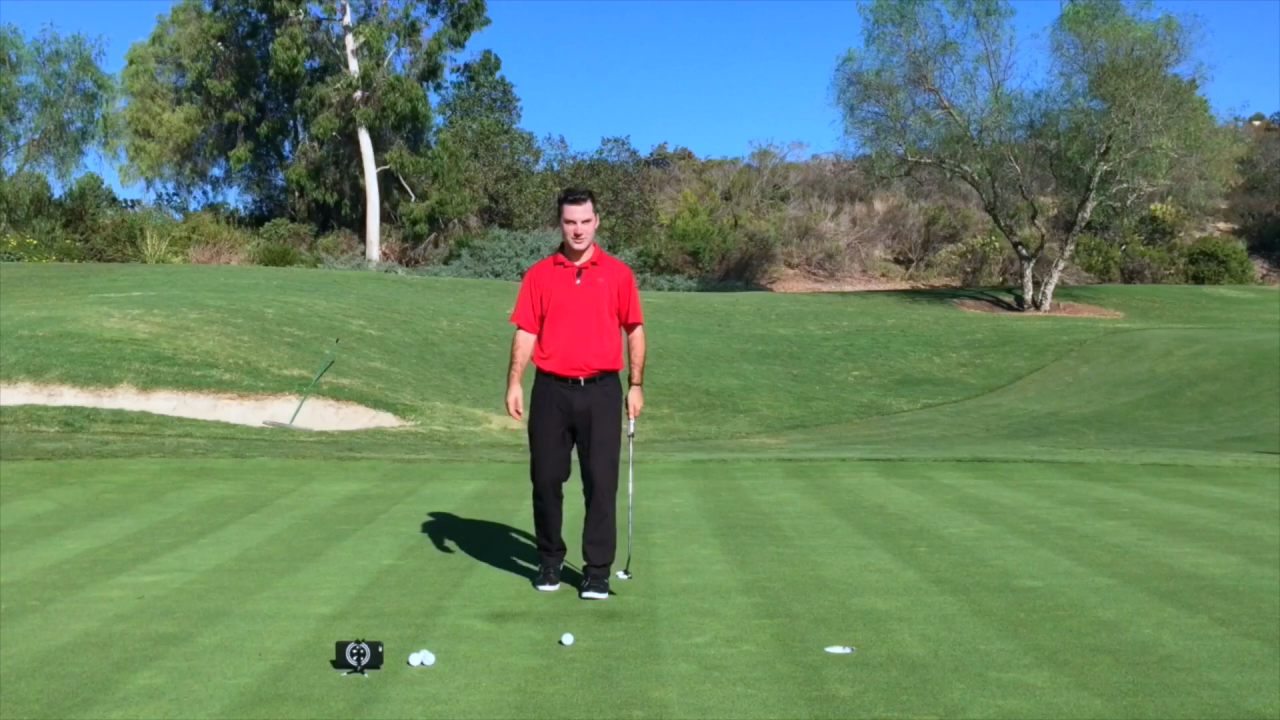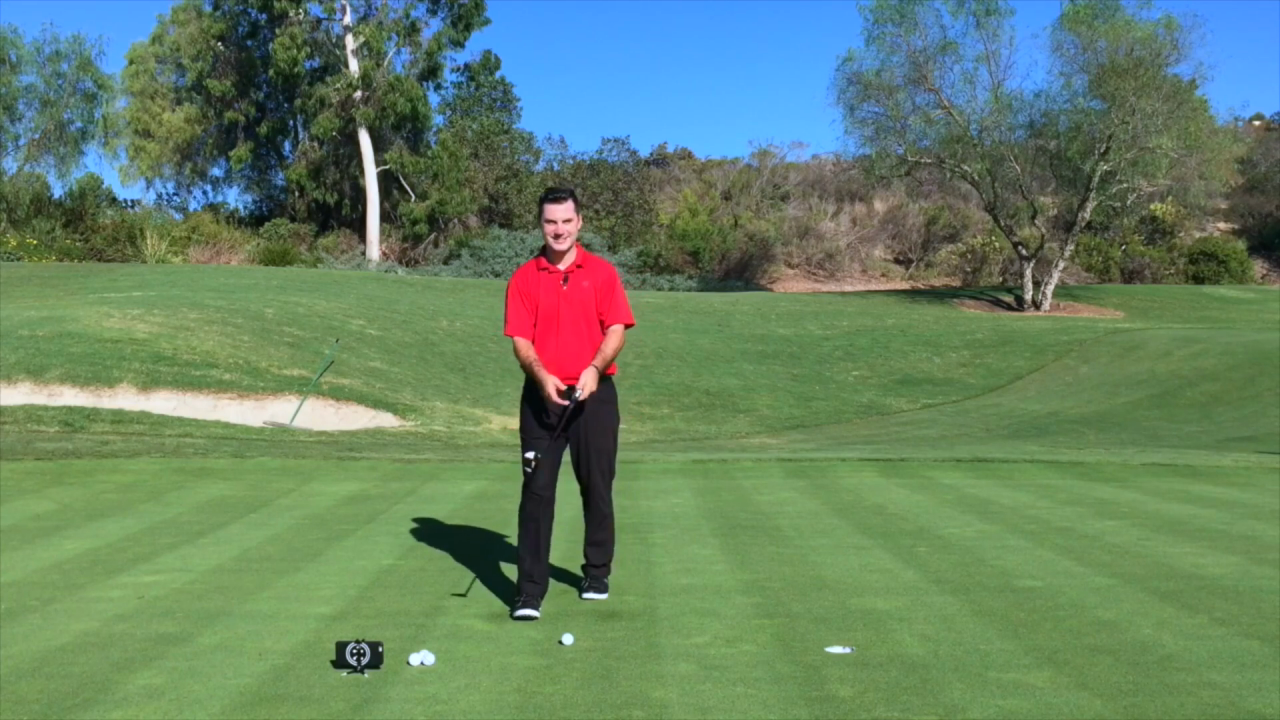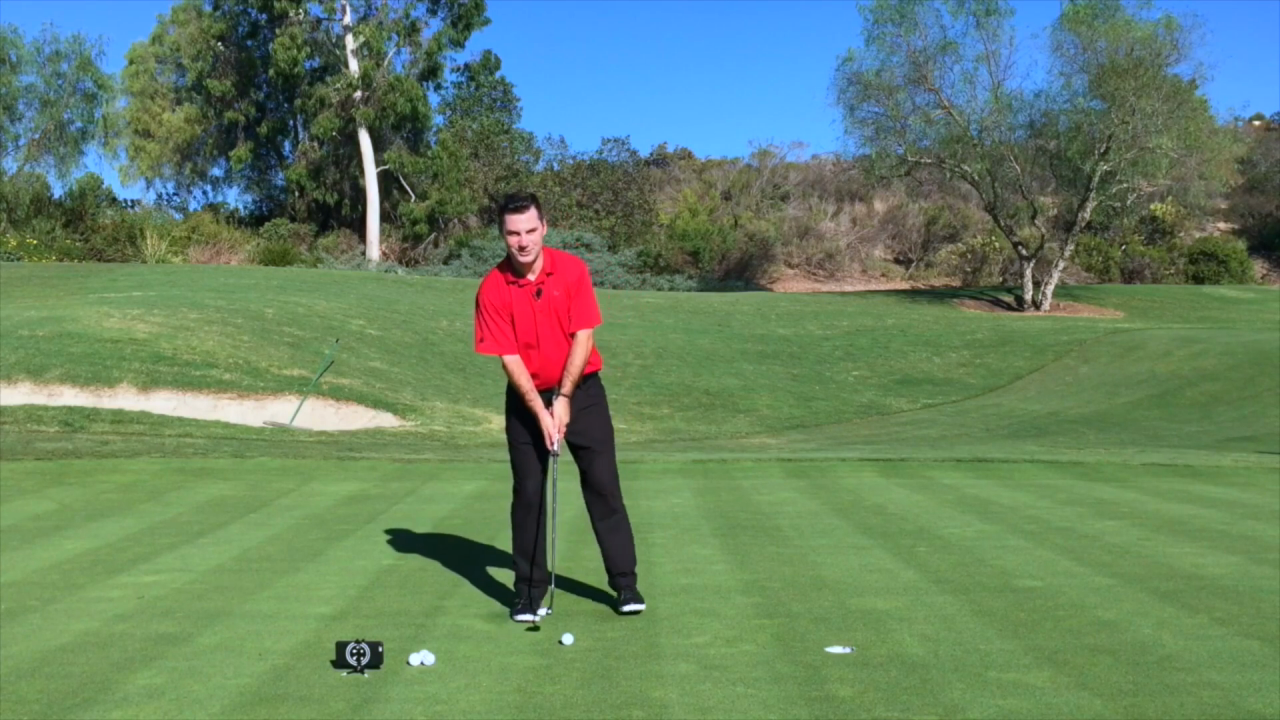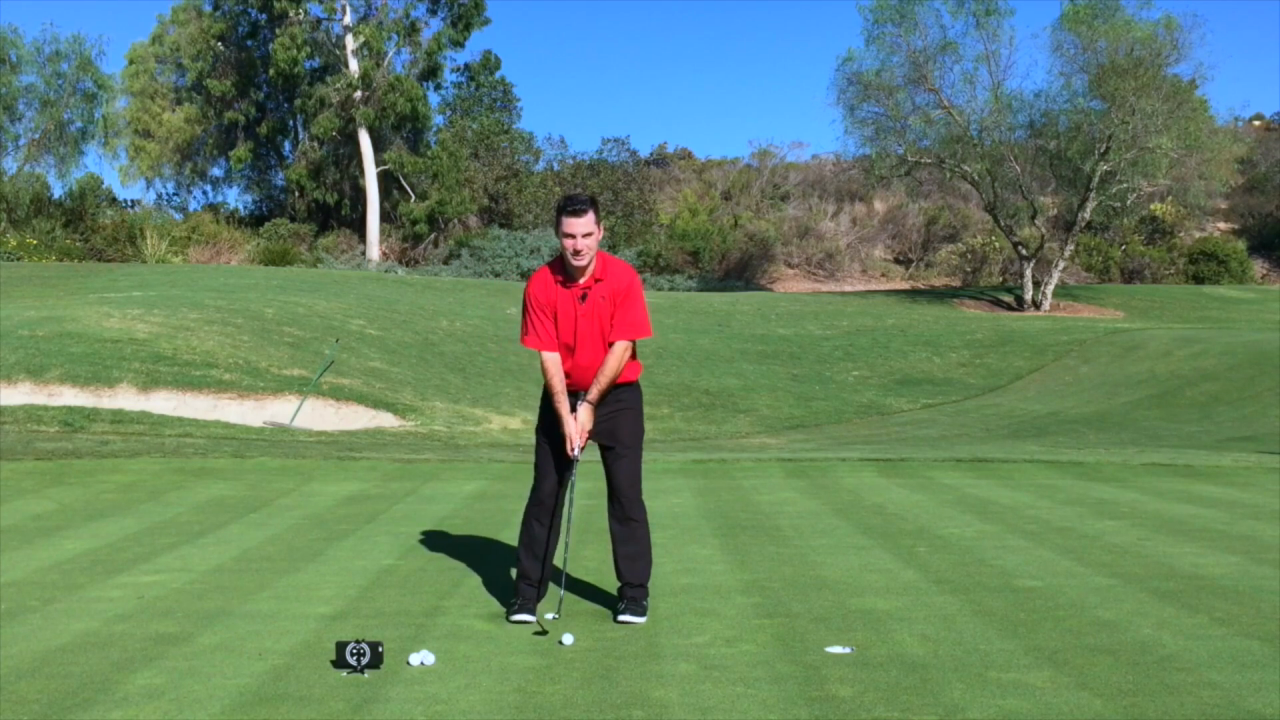
dt=0.7s
person 1, frame 1
left shoulder: (618, 273)
right shoulder: (539, 274)
left elbow: (634, 330)
right elbow: (526, 332)
left wrist: (636, 384)
right wrist: (514, 382)
left hip: (601, 391)
right hip: (551, 390)
left knee: (600, 482)
right knee: (546, 479)
left ankle: (597, 570)
right ankle: (551, 557)
person 1, frame 2
left shoulder: (604, 272)
right shoulder: (523, 278)
left elbow: (617, 330)
right elbow: (520, 340)
left wrist: (594, 369)
right wrist: (543, 378)
left hip: (594, 395)
right hip: (541, 396)
left knee: (596, 488)
right knee: (537, 490)
left ankle: (597, 570)
right ankle: (530, 588)
person 1, frame 3
left shoulder: (573, 270)
right shoulder: (491, 289)
left elbow: (584, 336)
right elbow: (509, 357)
left wrist: (564, 398)
right wrist: (540, 412)
left hip: (582, 390)
right hip: (526, 398)
left knee: (603, 485)
right knee: (528, 493)
left ankle: (624, 581)
right ankle: (529, 589)
person 1, frame 4
left shoulder: (624, 278)
right shoulder: (539, 285)
left elbow: (623, 348)
right elbow: (548, 355)
left wrist: (589, 403)
right wrist: (566, 415)
left hip: (617, 396)
right hip: (561, 396)
left knee: (626, 494)
right knee: (545, 493)
left ankle: (634, 591)
right ankle: (528, 589)
